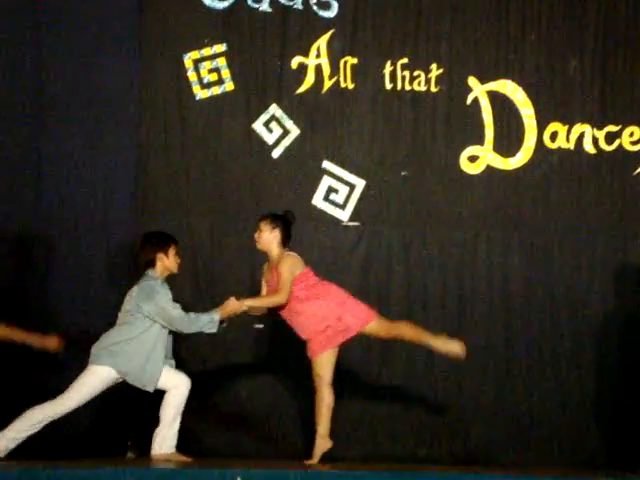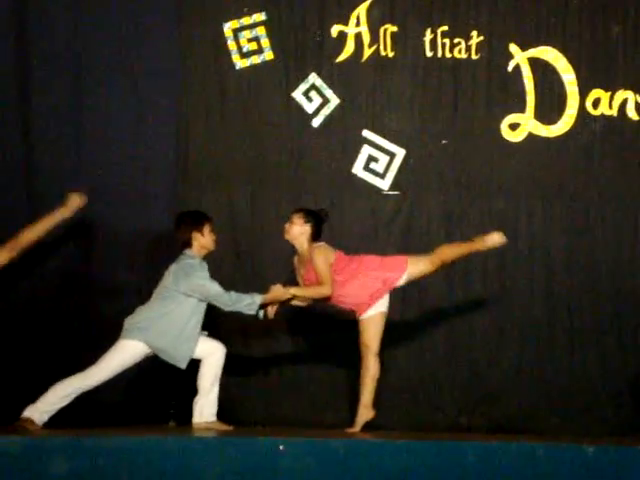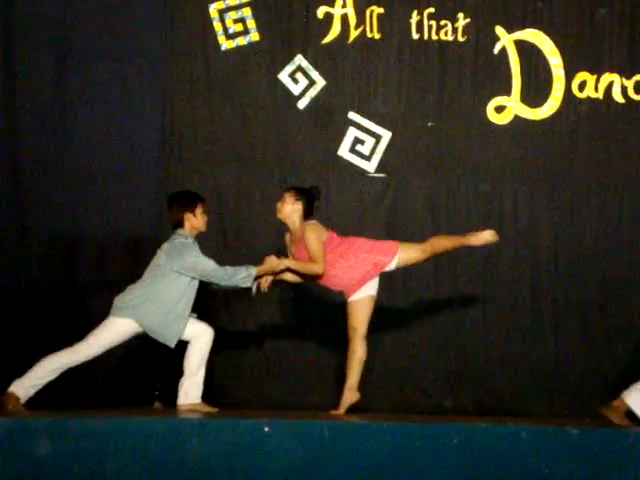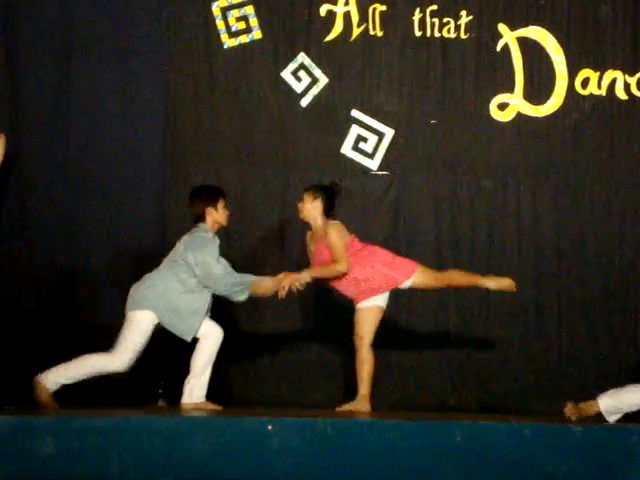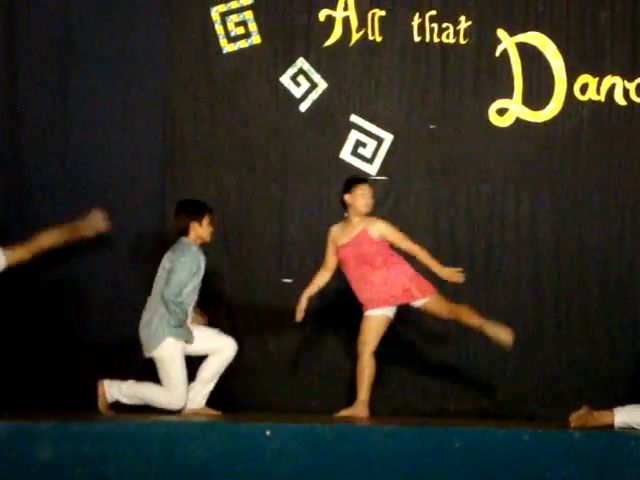
dt=0.4s
person 1, frame 1
left shoulder: (154, 287)
right shoulder: (152, 290)
left elbow: (176, 321)
right elbow: (182, 322)
left wrist: (217, 314)
right wrist: (221, 313)
left hip: (136, 362)
right hip: (111, 359)
left knee: (181, 382)
right knee: (64, 404)
left ankle: (163, 448)
person 1, frame 2
left shoulder: (193, 266)
right shoulder: (189, 270)
left elbow: (220, 299)
right elbow: (225, 300)
left wrist: (262, 302)
right wrist: (267, 297)
left hip: (167, 336)
right hip: (143, 334)
left knee: (216, 350)
right knee: (93, 376)
left ankle: (204, 416)
right ankle: (32, 415)
person 1, frame 3
left shoulder: (183, 246)
right shoulder: (182, 249)
left elbow: (212, 277)
right elbow: (219, 275)
left wrist: (256, 275)
right wrist: (261, 269)
left hip: (157, 314)
right hip: (133, 313)
left knee: (203, 332)
right knee: (79, 352)
left ankle: (189, 398)
person 1, frame 4
left shoulder: (204, 240)
right shoulder: (202, 242)
left elbow: (226, 275)
right elbow: (220, 282)
left wrist: (266, 281)
right wrist: (254, 287)
left hip: (172, 306)
right hip: (149, 302)
left knee: (214, 332)
right knee: (120, 360)
left ankle: (193, 397)
right ankle: (47, 382)
person 1, frame 5
left shoulder: (187, 253)
right shoulder: (187, 254)
right elbow: (170, 294)
left wrist: (186, 323)
right wrist: (183, 328)
left hip: (176, 327)
right hip: (163, 332)
left knee: (228, 346)
right knee: (173, 399)
left ankle: (194, 403)
right ankle: (110, 389)
person 2, frame 1
left shoulder: (288, 260)
right shoulder: (268, 269)
left elbow: (282, 298)
right elbow: (266, 304)
left wrist: (248, 301)
right wrist: (243, 306)
left hip: (334, 310)
right hip: (317, 328)
left knee: (389, 329)
right knee: (321, 381)
left ankle: (434, 340)
right ankle: (322, 439)
person 2, frame 2
left shoulder: (318, 252)
right shoulder: (298, 261)
left elbow: (327, 289)
right elbow: (308, 297)
left wrist: (292, 289)
left hip: (378, 276)
right hip: (366, 299)
left knee: (433, 260)
right knee: (368, 351)
left ankle: (479, 243)
right ankle: (364, 409)
person 2, frame 3
left shoulder: (310, 229)
right shoulder: (290, 238)
left elbow: (319, 268)
right elbow: (303, 275)
left wrist: (287, 262)
right wrist: (276, 274)
left hip: (369, 259)
right hip: (356, 282)
left knee: (425, 248)
right knee: (356, 333)
left ankle: (469, 238)
right ankle: (350, 392)
person 2, frame 4
left shoulder: (333, 229)
right shoulder: (311, 236)
left elbow: (342, 266)
right elbow: (320, 271)
left wrist: (307, 273)
right wrist: (295, 277)
left hip: (382, 270)
right hip: (366, 291)
left knee: (442, 278)
right knee: (361, 341)
left ankle: (486, 281)
right ankle: (363, 400)
person 2, frame 5
left shoulder: (376, 226)
right shoulder: (335, 232)
left elbow: (411, 247)
right elbow: (327, 269)
left wrist: (440, 270)
right wrist: (306, 294)
left hip: (401, 281)
right hip: (376, 298)
left knee: (449, 310)
right knee: (365, 347)
left ankle: (487, 326)
right ankle: (361, 405)
